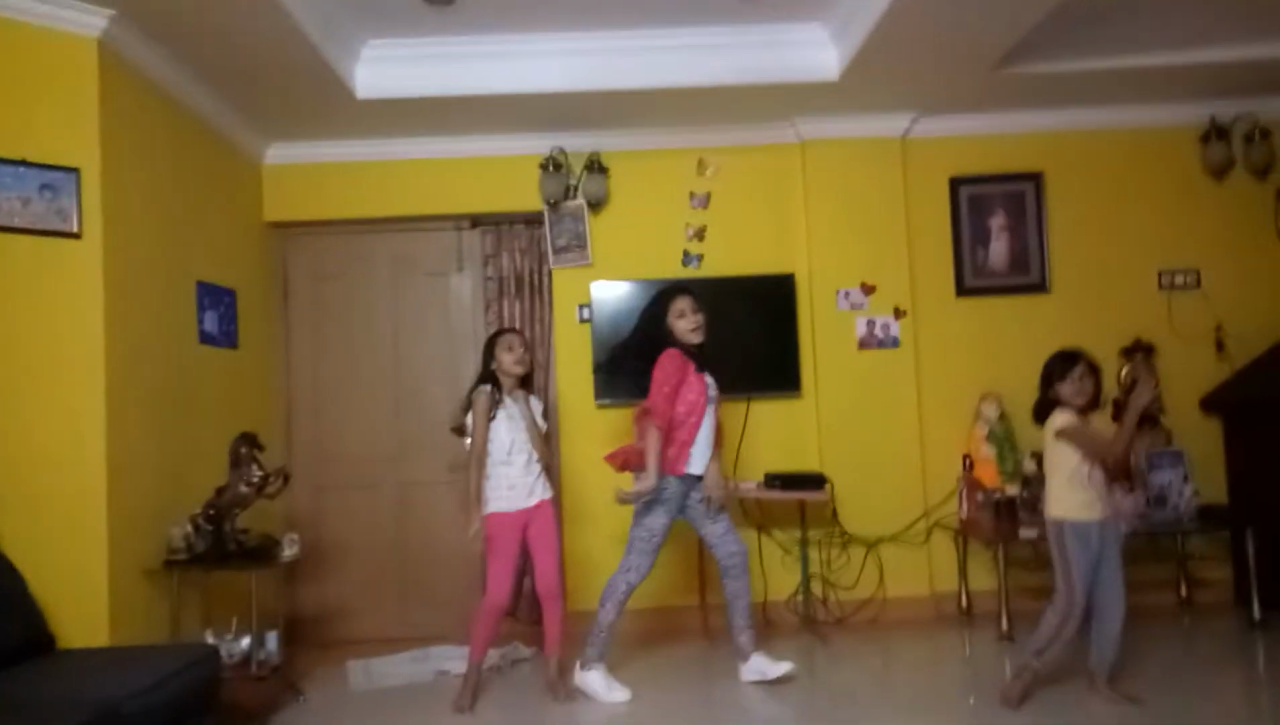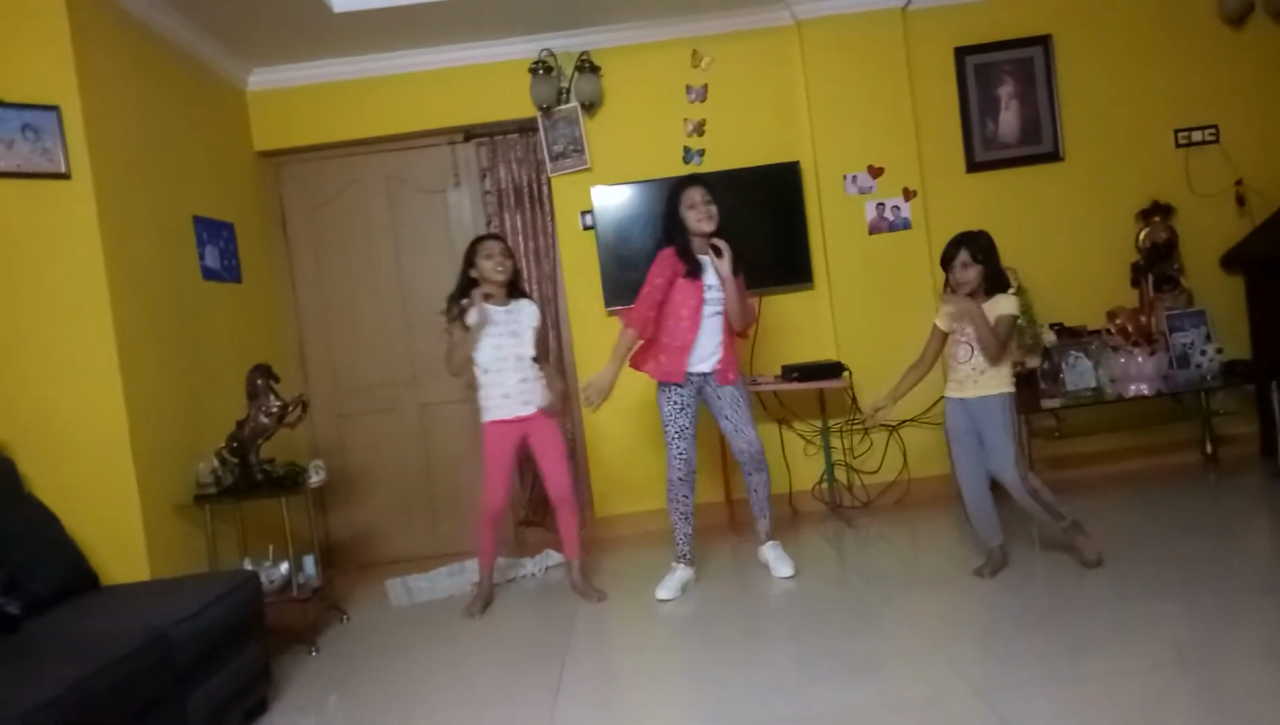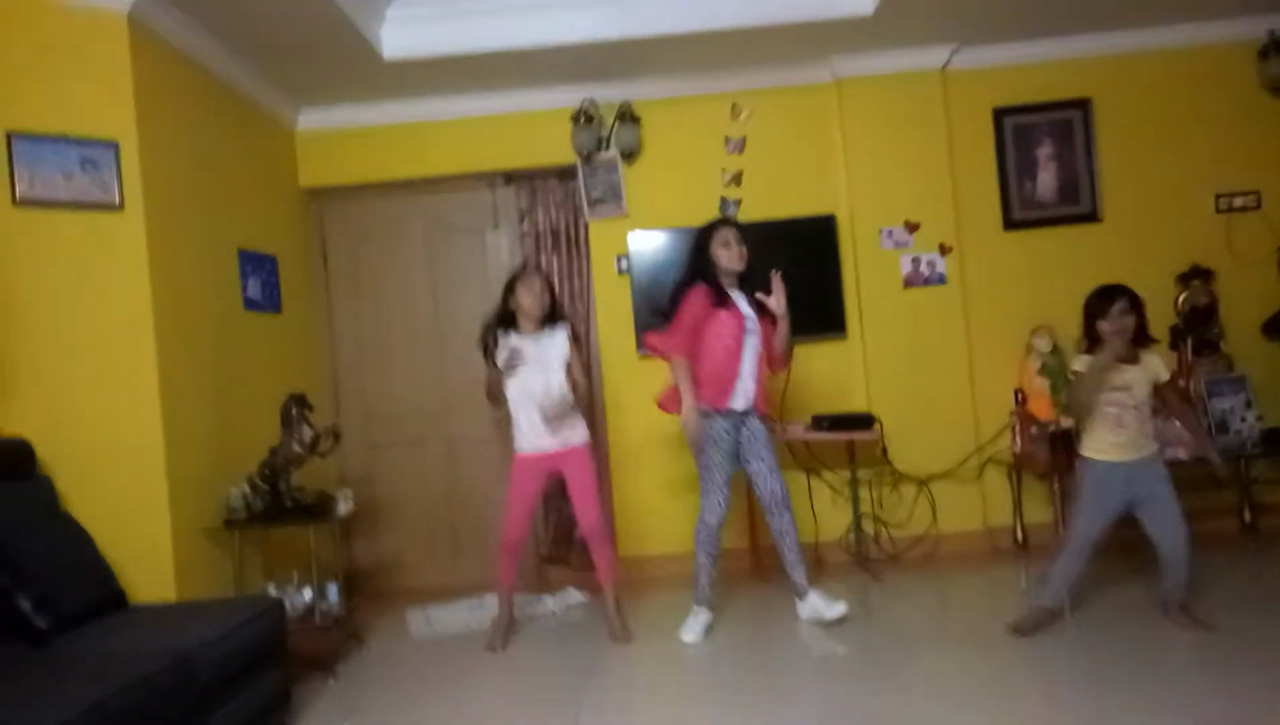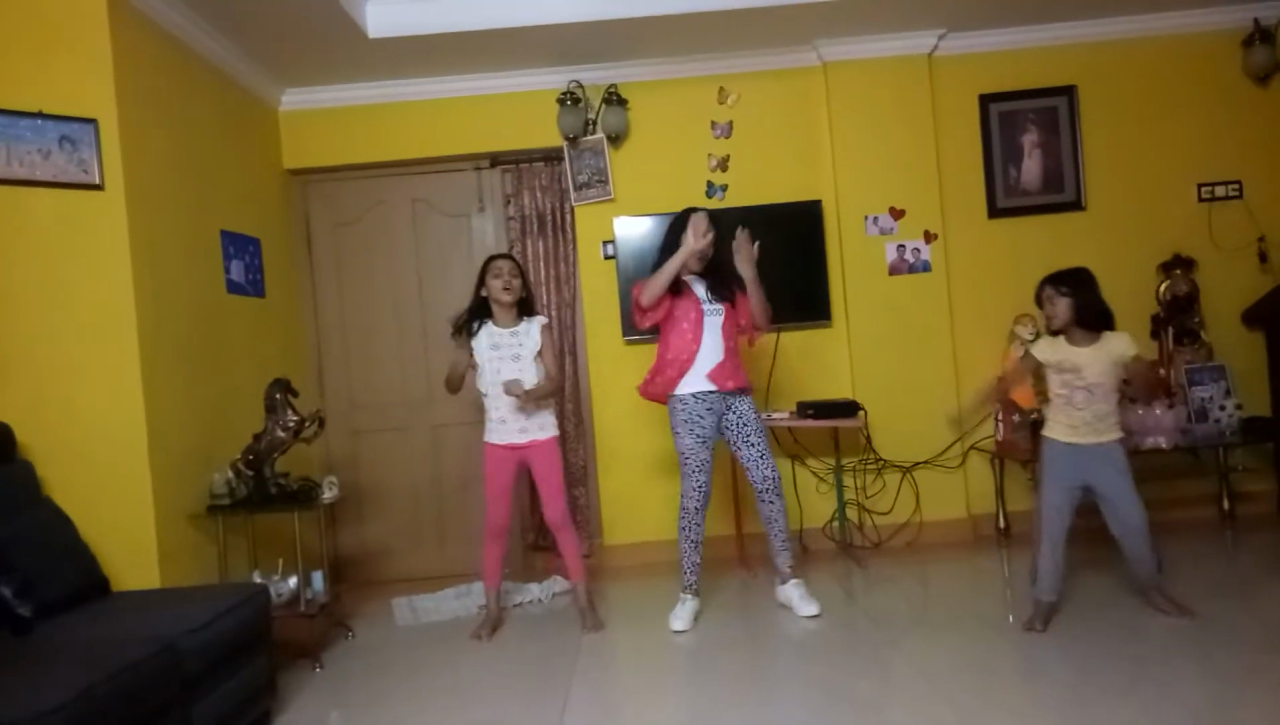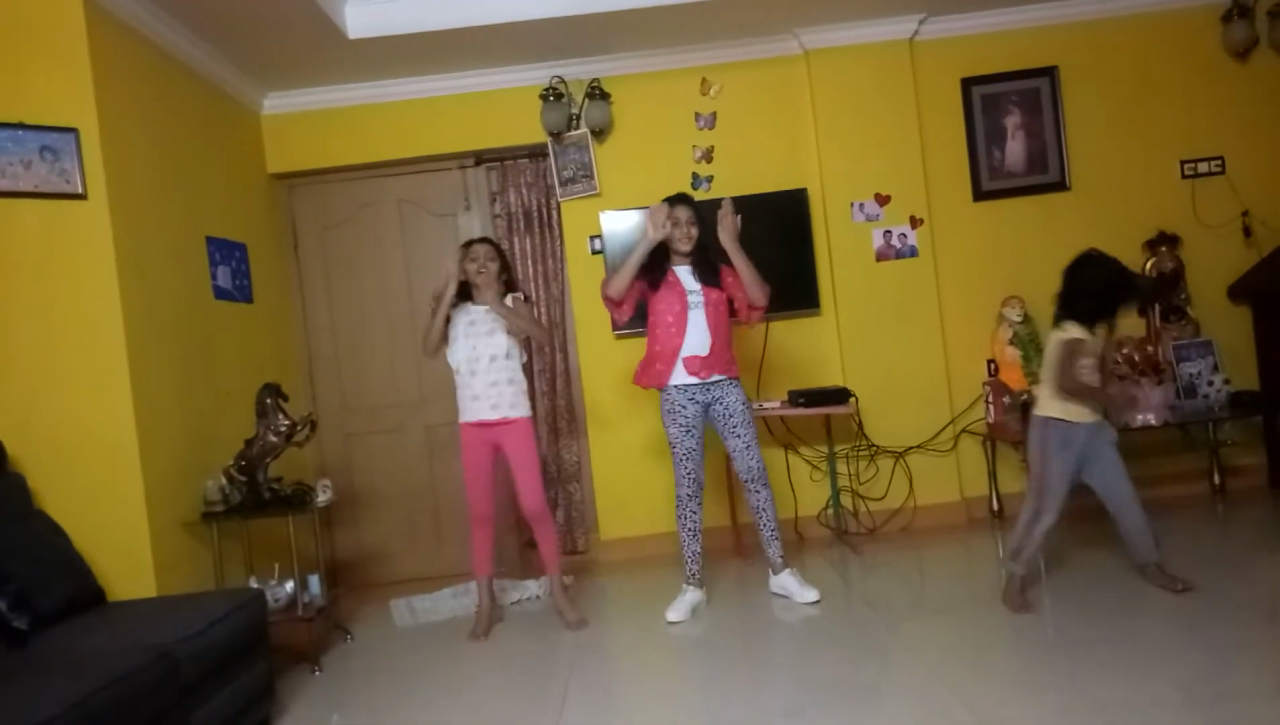
dt=1s
person 1, frame 1
left shoulder: (699, 365)
right shoulder: (672, 358)
right elbow: (656, 413)
left wrist: (714, 468)
right wrist: (649, 472)
left hip: (695, 478)
right hip: (665, 477)
left knee: (734, 555)
right knee: (636, 566)
left ankle: (750, 656)
right ankle: (590, 665)
person 1, frame 2
left shoulder: (725, 260)
right shoulder: (671, 258)
left elbow: (741, 323)
right elbow: (641, 313)
left wrist: (729, 275)
right wrist: (612, 367)
left hip: (721, 373)
right hip: (676, 378)
left knee: (751, 453)
right knee: (681, 468)
left ankle: (767, 541)
right ankle: (682, 563)
person 1, frame 3
left shoulder: (751, 300)
right shoulder: (701, 294)
left elbow: (778, 359)
right elbow: (676, 344)
left wrist: (781, 314)
right wrist: (688, 398)
left hip: (748, 414)
right hip: (712, 414)
left knee: (776, 498)
right knee: (715, 508)
left ankle: (805, 595)
right ankle: (701, 606)
person 1, frame 4
left shoulder: (723, 284)
right shoulder: (667, 284)
left elbow: (759, 321)
right elbow: (644, 300)
left wrist: (748, 272)
right wrist: (684, 252)
left hip: (734, 394)
right hip: (691, 398)
left knee: (766, 481)
right knee: (695, 494)
left ankle: (787, 579)
right ankle: (689, 594)
person 1, frame 5
left shoulder: (716, 269)
right shoulder: (652, 274)
left elbow: (759, 301)
right elbow: (613, 295)
left wrist: (732, 246)
right wrist: (647, 242)
left hip: (723, 385)
right hip: (678, 391)
left knee: (754, 472)
right knee: (688, 485)
left ankle: (780, 571)
right ankle: (693, 586)
person 2, frame 1
left shoulder: (532, 402)
right shoulder: (485, 395)
left elbow: (542, 456)
right elbow: (478, 454)
left wrist: (527, 414)
right wrist: (475, 510)
left hip: (539, 502)
right hip: (501, 509)
left knee: (550, 587)
right knee: (497, 597)
left ankle: (553, 670)
right ankle: (471, 676)
person 2, frame 2
left shoulder: (527, 308)
right shoulder: (464, 310)
right elbow: (455, 367)
left wrist: (550, 379)
right wrist: (473, 322)
left hip: (539, 410)
right hip: (499, 417)
left knee: (563, 492)
right knee: (494, 504)
left ankle: (576, 574)
right ankle: (485, 584)
person 2, frame 3
left shoulder: (562, 337)
right shoulder: (500, 344)
left elbow: (583, 389)
right elbow: (495, 400)
left wrist: (568, 408)
right wrist: (504, 366)
left hip: (572, 445)
right hip: (530, 451)
left knee: (593, 527)
right knee: (512, 534)
left ankle: (612, 610)
right ankle: (504, 614)
person 2, frame 4
left shoulder: (538, 327)
right shoulder: (475, 332)
left elbow: (555, 379)
right elbow: (453, 387)
left wrist: (532, 395)
right wrist: (457, 367)
left hip: (541, 435)
right hip: (499, 441)
left knee: (558, 516)
right knee: (496, 523)
left ankle: (583, 599)
right ankle: (493, 608)
person 2, frame 5
left shoulder: (512, 302)
right shoulder: (455, 311)
left elbow: (537, 335)
right elbow: (430, 347)
left wrist: (500, 303)
right wrist: (448, 290)
left hip: (515, 417)
right hip: (473, 423)
left knee: (533, 505)
right knee: (480, 512)
left ankle: (557, 591)
right ankle: (487, 603)
person 3, frame 1
left shoulder: (1083, 425)
right shoulder: (1061, 421)
left elbow: (1108, 465)
right elbow: (1112, 455)
right wrist: (1135, 405)
left hip: (1100, 524)
right hip: (1068, 524)
left knee: (1110, 604)
right knee: (1071, 604)
left ankle: (1100, 677)
right ankle: (1029, 669)
person 3, frame 2
left shoulder: (1004, 304)
right shoulder: (947, 312)
left elbow: (996, 354)
right elbow: (924, 362)
left wrist: (974, 311)
right wrist: (889, 400)
left hip: (996, 400)
right hip: (958, 404)
left knee: (1010, 473)
right knee: (971, 482)
left ankle: (1069, 527)
right ankle: (995, 548)
person 3, frame 3
left shoulder: (1152, 362)
right shoulder: (1089, 365)
left elbow: (1177, 407)
right elbow: (1080, 411)
left wrist: (1205, 442)
right wrist: (1102, 365)
left hip: (1146, 464)
right hip: (1101, 466)
left knee: (1174, 538)
right knee: (1080, 538)
left ankle: (1175, 604)
right ankle: (1046, 605)
person 3, frame 4
left shoulder: (1118, 343)
right shoulder: (1045, 348)
left elbow: (1148, 381)
right elbow: (1009, 380)
left wrist: (1142, 375)
left hip: (1104, 449)
right hip: (1058, 449)
left knee: (1133, 523)
right knee: (1051, 527)
left ankle: (1152, 589)
right ankle: (1045, 600)
person 3, frame 5
left shoulder: (1079, 329)
right shoulder: (1076, 334)
right elbow: (1065, 382)
right wrist: (1101, 396)
left hip: (1090, 429)
right hip: (1055, 427)
left knee: (1124, 499)
right knee: (1046, 505)
left ankle: (1150, 565)
right ankle: (1015, 576)
